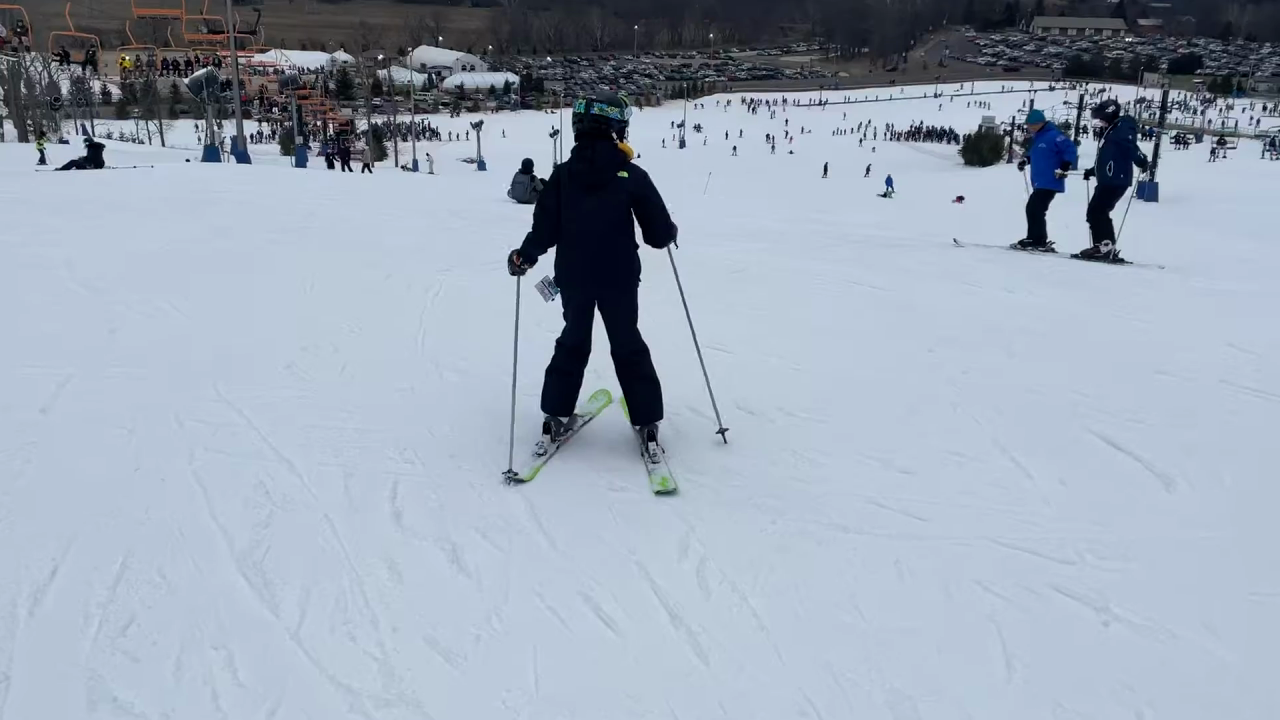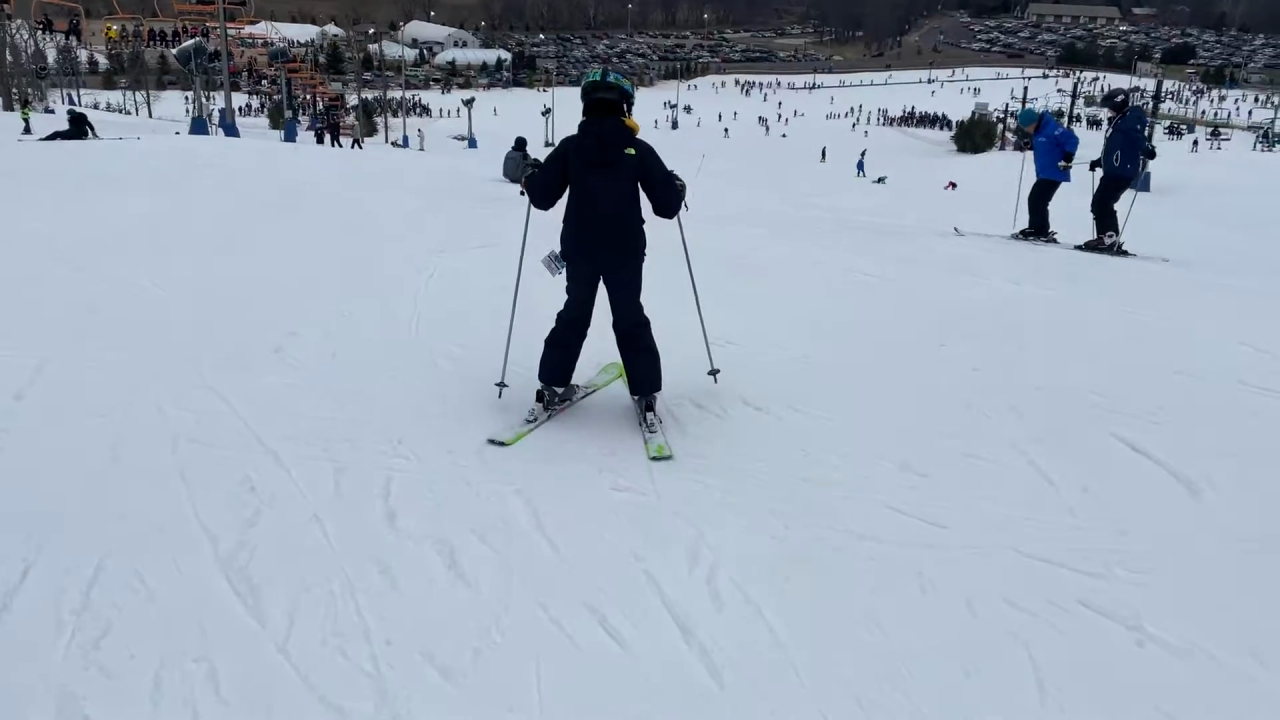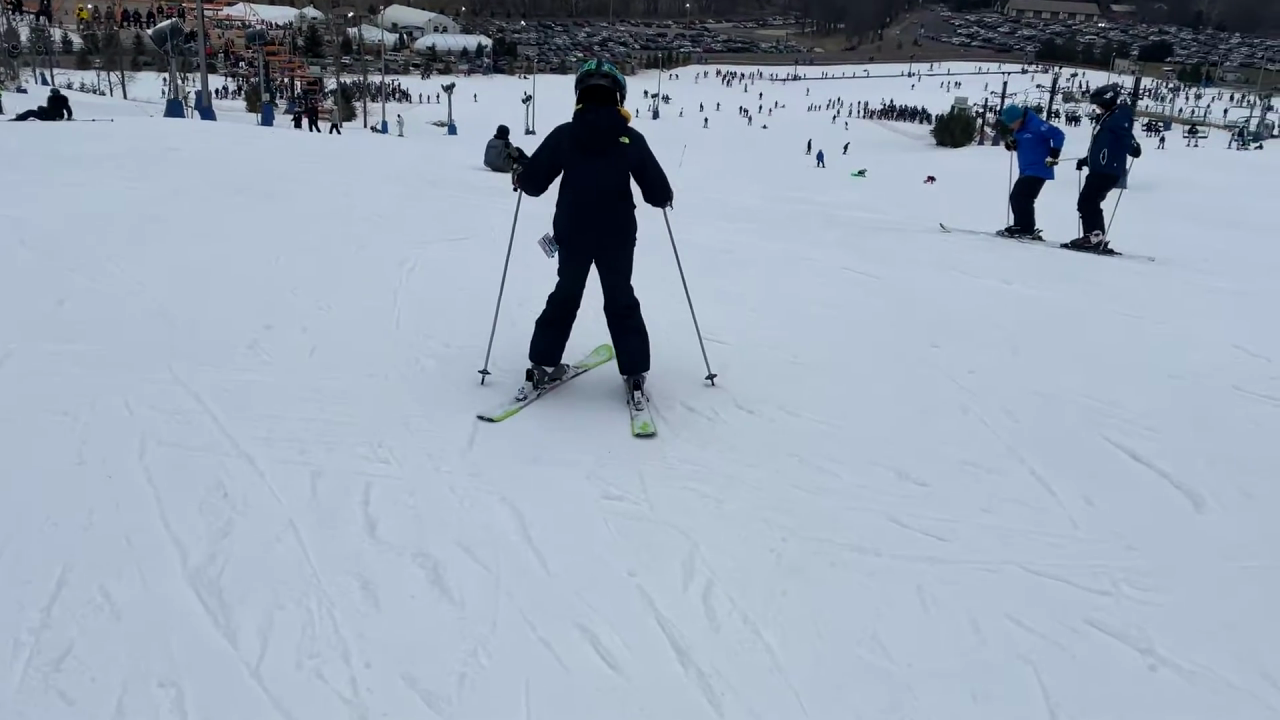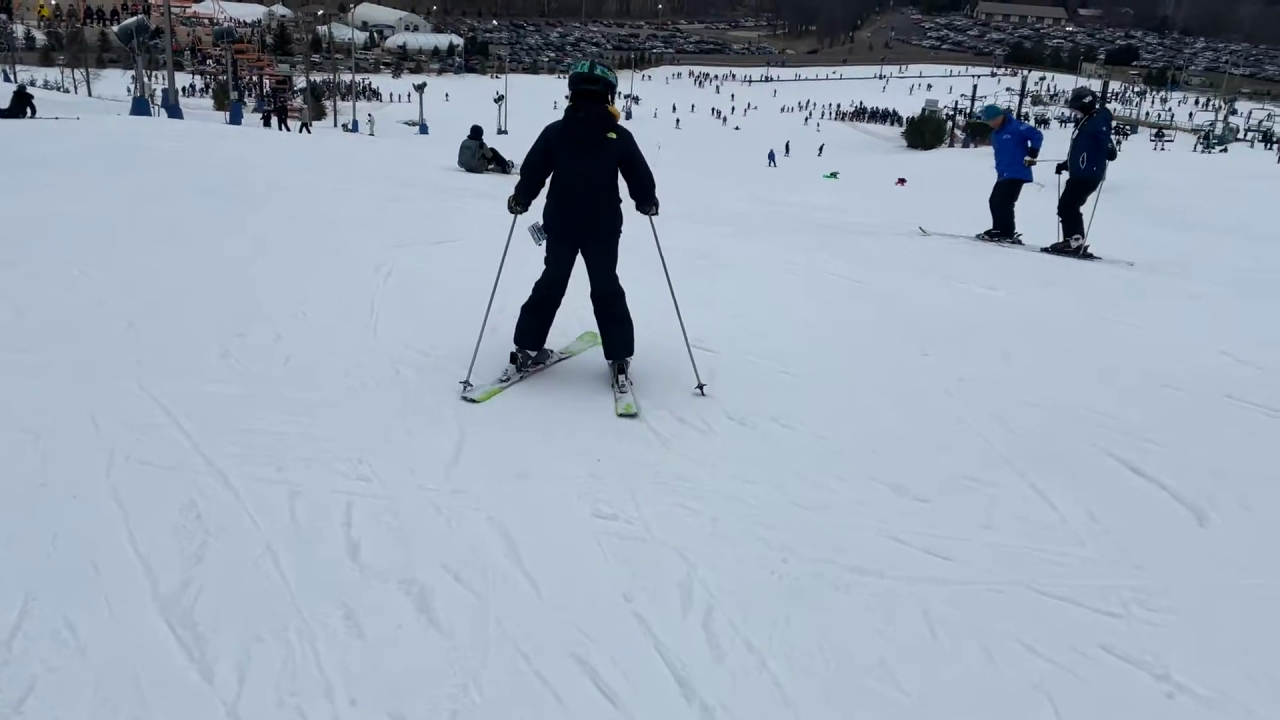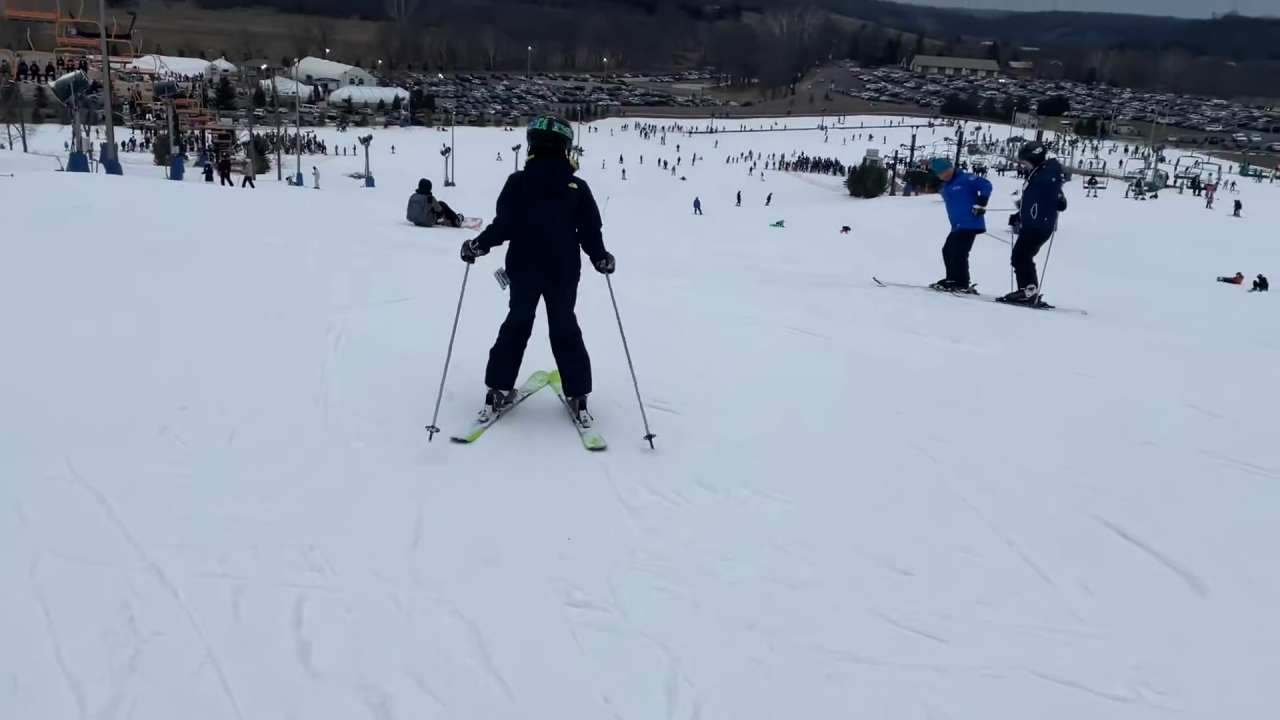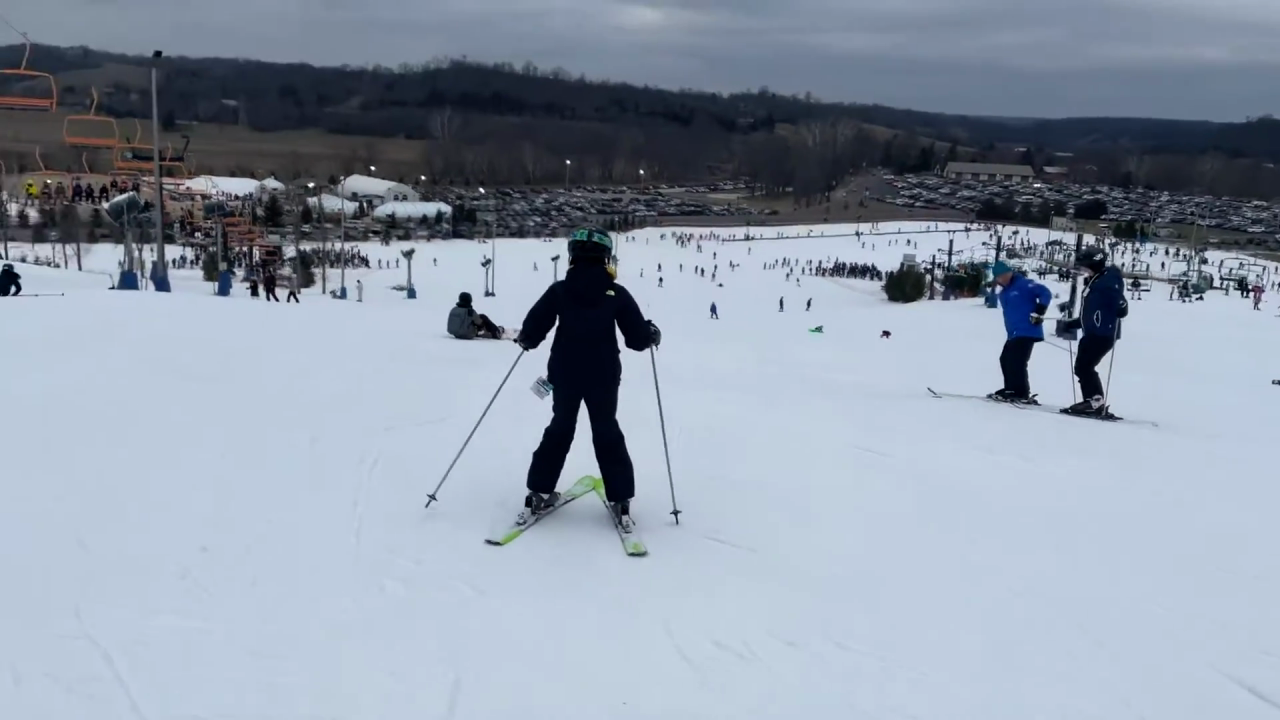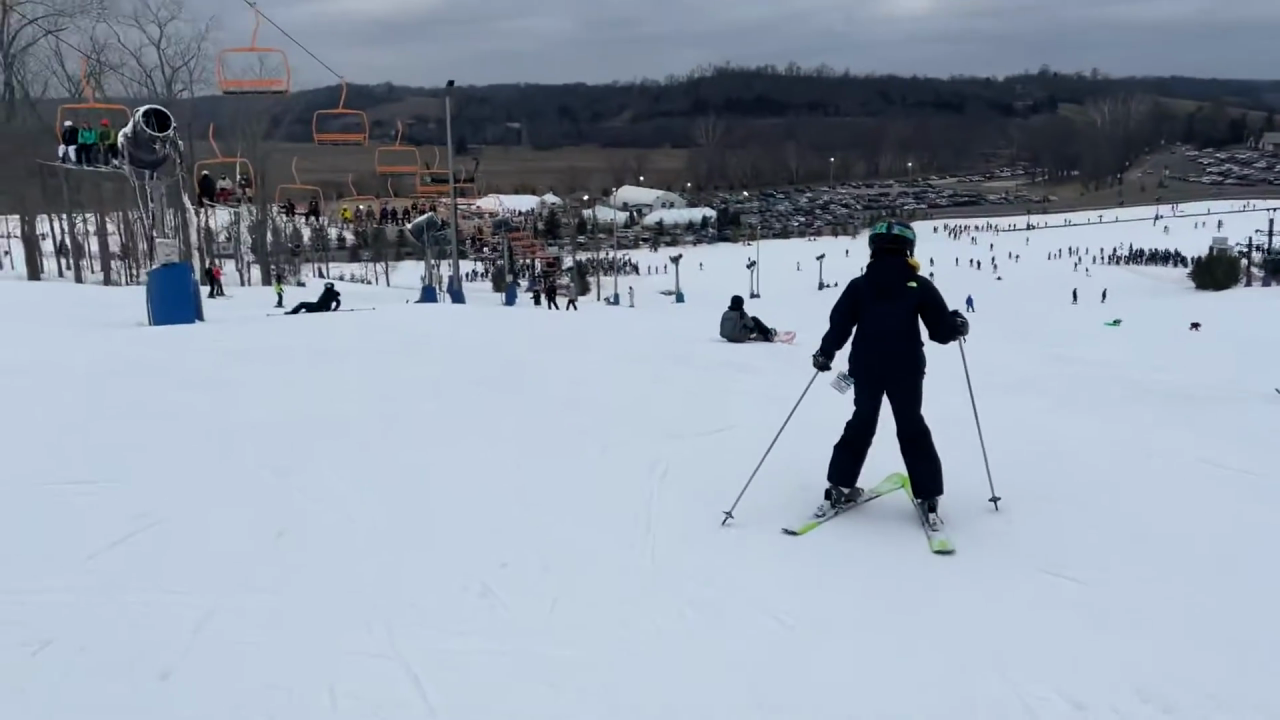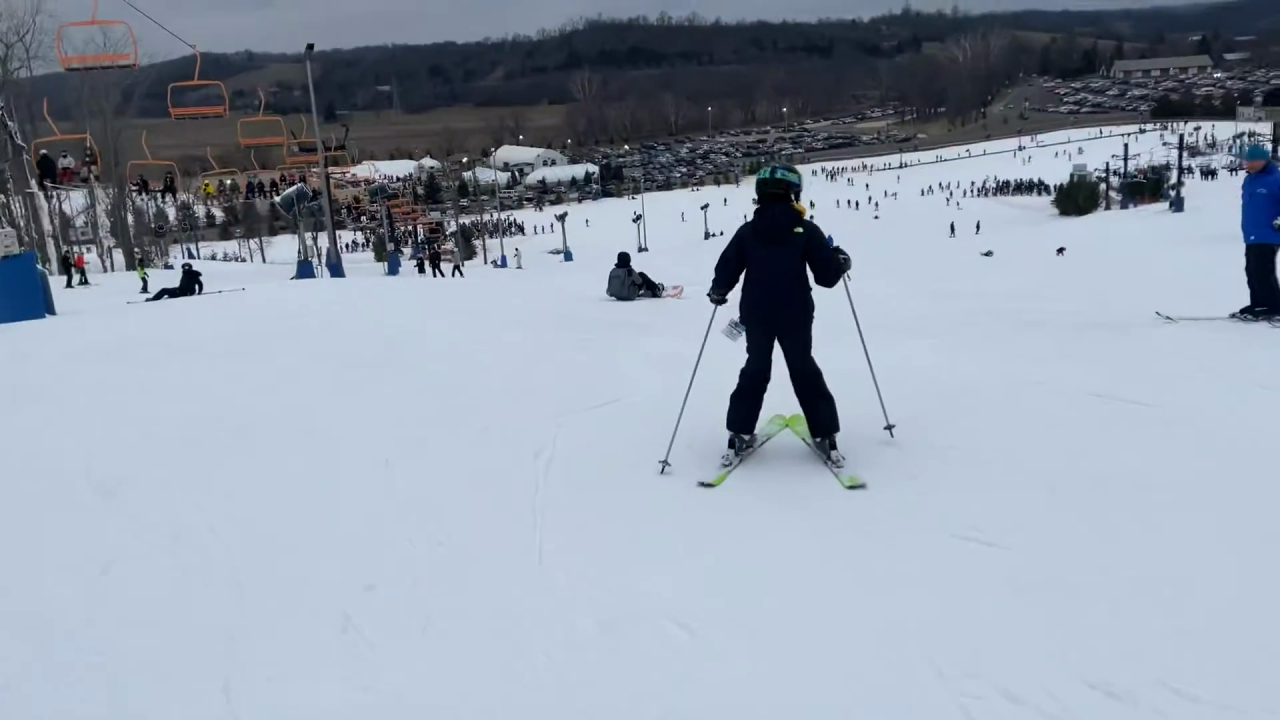
dt=0.5s
person 1, frame 1
left shoulder: (563, 173)
right shoulder: (632, 174)
left elbow: (545, 228)
right elbow: (658, 232)
left wrist: (524, 256)
right wrist: (669, 234)
left hip: (573, 275)
right hip: (619, 277)
left knee: (573, 341)
right knee: (628, 346)
left ankle: (557, 414)
right ankle: (646, 422)
person 1, frame 2
left shoulder: (570, 147)
right shoulder: (639, 150)
left elbow: (543, 197)
right elbow: (666, 205)
left wrist: (530, 180)
right wrist: (677, 190)
left hip: (579, 250)
right hip: (624, 252)
left knee: (574, 314)
right knee: (630, 319)
left ankle: (553, 385)
right ankle: (645, 393)
person 1, frame 3
left shoulder: (563, 135)
right shoulder: (631, 138)
left elbow: (533, 181)
right elbow: (657, 190)
left wrist: (520, 178)
right wrist: (665, 198)
left hip: (572, 234)
right hip: (617, 236)
left knee: (565, 296)
right knee: (621, 301)
left ankle: (543, 365)
right ankle: (634, 373)
person 1, frame 4
left shoulder: (555, 132)
right shoulder: (620, 136)
left elbow: (532, 176)
right elbow: (641, 181)
left wrist: (520, 200)
right wrist: (647, 203)
left hip: (561, 225)
right hip: (603, 228)
left knee: (550, 284)
right knee: (607, 290)
left ankle: (527, 350)
right ankle: (619, 360)
person 1, frame 5
left shoulder: (518, 181)
right shoulder: (577, 186)
left elbow: (505, 224)
right elbow: (590, 232)
left wrist: (477, 245)
right wrist: (601, 258)
left hip: (524, 270)
right hip: (563, 272)
left knee: (516, 326)
right knee: (565, 330)
left ankle: (499, 390)
right ankle: (578, 397)
person 1, frame 6
left shoulder: (559, 290)
right shoulder: (616, 294)
left elbow: (534, 327)
right elbow: (636, 338)
left wrist: (525, 340)
right wrist: (651, 335)
left hip: (565, 375)
right hip: (603, 377)
left knee: (559, 430)
right knee: (607, 435)
left ankle: (539, 493)
right ankle: (621, 501)
person 1, frame 7
left shoulder: (859, 285)
right shoulder: (919, 285)
left elbow: (839, 325)
right elbow: (942, 330)
left wrist: (825, 353)
right wrist: (958, 325)
left hip: (865, 370)
right hip: (906, 371)
left knee: (861, 424)
right knee: (912, 429)
left ankle: (839, 488)
right ankle: (928, 498)
person 1, frame 8
left shoulder: (747, 232)
right shoulder: (807, 231)
left elbow: (726, 271)
right elbow: (826, 276)
left wrist: (718, 293)
right wrist: (840, 263)
left hip: (756, 316)
right hip: (795, 316)
left knee: (755, 370)
right knee: (805, 371)
left ankle: (740, 435)
right ankle: (825, 437)
